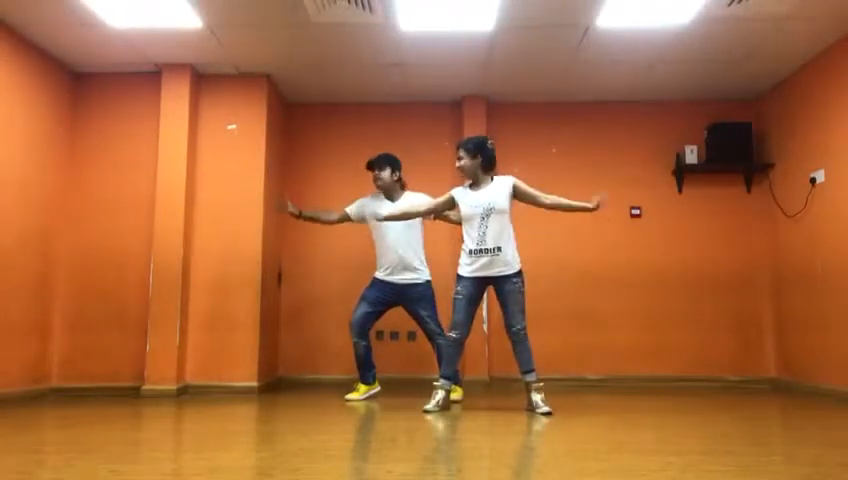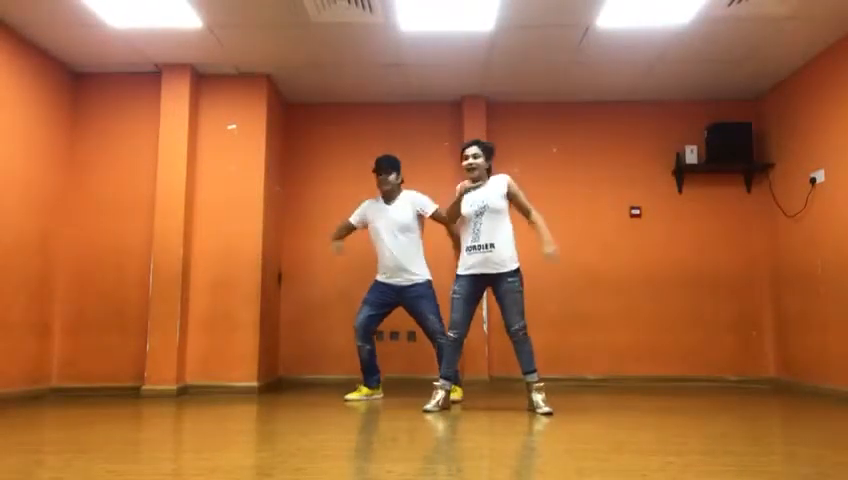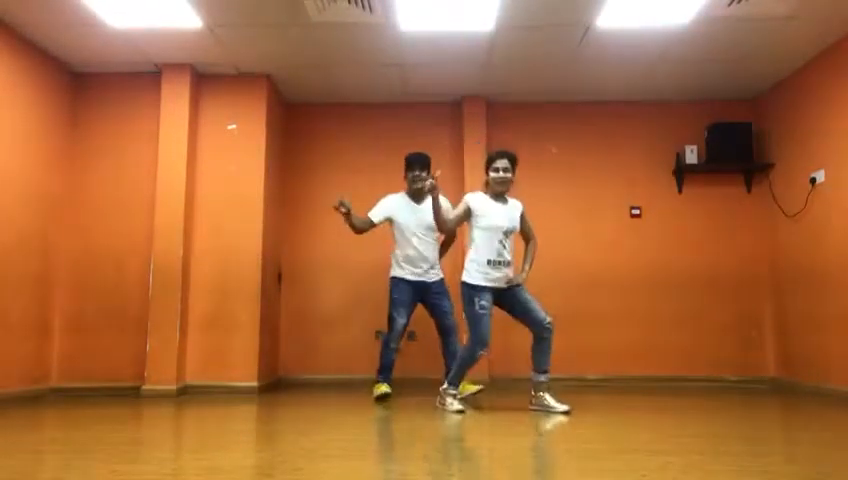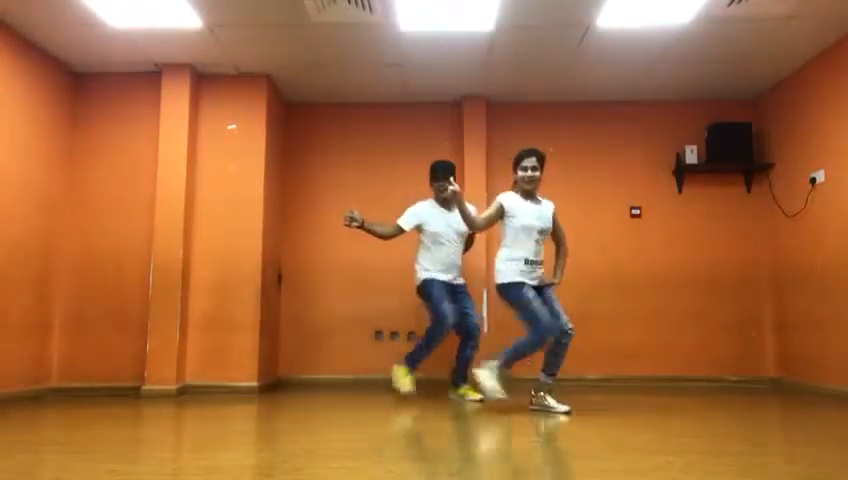
dt=0.5s
person 1, frame 1
left shoulder: (507, 184)
right shoulder: (458, 194)
left elbow: (545, 200)
right elbow: (423, 209)
left wrist: (586, 206)
right wrist: (383, 216)
left hip: (507, 270)
right hip: (470, 272)
left knee: (517, 330)
right knee: (457, 332)
left ankle: (534, 392)
right ankle: (442, 391)
person 1, frame 2
left shoulder: (503, 182)
right shoulder: (464, 189)
left elbow: (530, 213)
right elbow: (449, 218)
left wrist: (547, 239)
right wrist: (460, 194)
left hip: (505, 269)
right hip: (468, 271)
left knee: (518, 329)
right knee: (455, 331)
left ankle: (535, 392)
right ankle: (442, 391)
person 1, frame 3
left shoulder: (516, 207)
right shoulder: (474, 201)
left elbow: (531, 240)
right elbow: (446, 227)
left wrist: (524, 271)
right wrist: (435, 198)
left hip: (506, 283)
right hip: (477, 282)
left knee: (543, 325)
right knee: (480, 344)
left ankle: (539, 393)
right ankle: (448, 391)
person 1, frame 4
left shoulder: (548, 207)
right shoulder: (506, 201)
left elbow: (561, 244)
right elbow: (476, 225)
left wrist: (556, 277)
right wrist: (459, 202)
left hip: (535, 279)
right hip: (511, 278)
left knee: (565, 331)
right knee: (545, 331)
left ankle: (540, 393)
right ankle: (493, 368)
person 2, frame 1
left shoulder: (419, 200)
right shoulder: (367, 204)
left elbow: (451, 216)
right elbow: (333, 217)
right wrist: (300, 213)
left hip: (416, 282)
right hip: (383, 281)
left knee: (435, 333)
right knee: (357, 324)
left ankle: (453, 384)
right ankle: (368, 382)
person 2, frame 2
left shoulder: (414, 199)
right shoulder: (368, 207)
left elbow: (445, 220)
right elbow: (343, 230)
left wrist: (459, 249)
right wrist: (336, 240)
left hip: (416, 282)
right hip: (384, 283)
left knee: (437, 332)
right knee: (362, 327)
left ankle: (453, 385)
right ankle: (371, 386)
person 2, frame 3
left shoulder: (440, 202)
right shoulder: (391, 202)
left elbow: (451, 234)
right elbow: (361, 227)
left wrist: (436, 257)
right wrist: (347, 213)
left hip: (433, 279)
right hip: (403, 278)
left knee: (449, 328)
right knee: (396, 329)
left ankle: (455, 383)
right ankle: (382, 382)
person 2, frame 4
left shoulder: (468, 211)
right shoulder: (421, 210)
right elbow: (390, 231)
left wrist: (451, 258)
right wrist: (362, 224)
left hip: (456, 281)
right hip: (430, 279)
left knee: (472, 329)
right knee: (446, 318)
left ankle: (459, 383)
right ankle: (406, 367)
